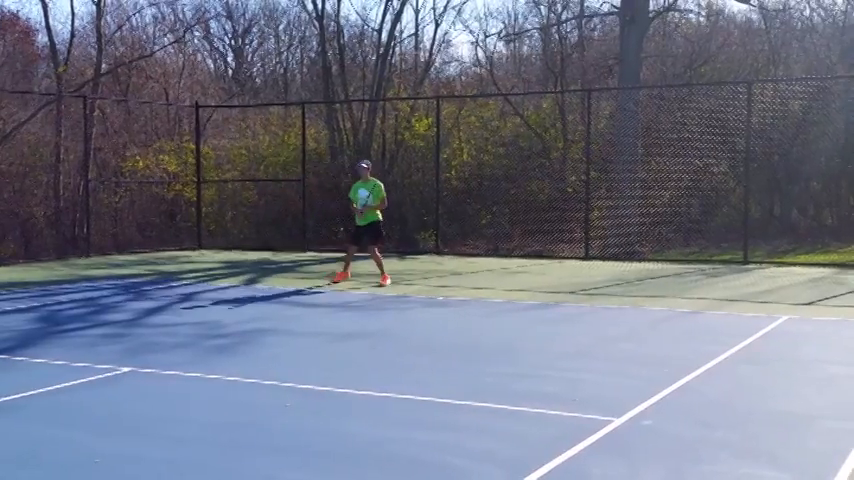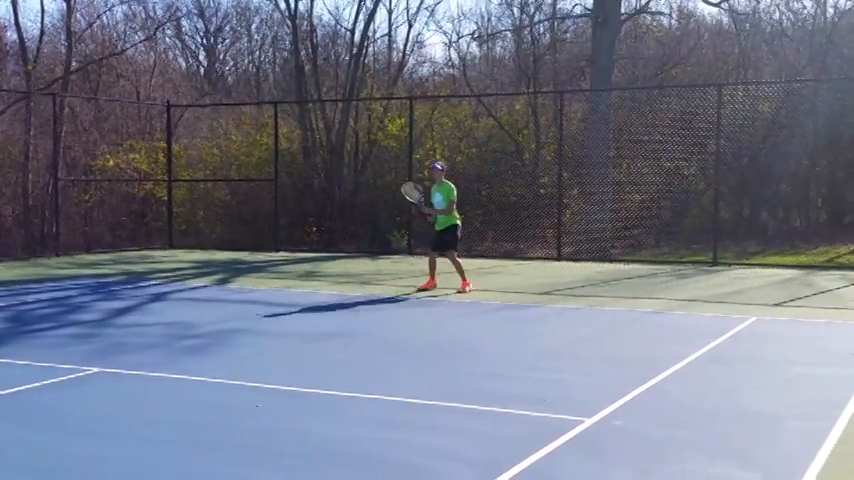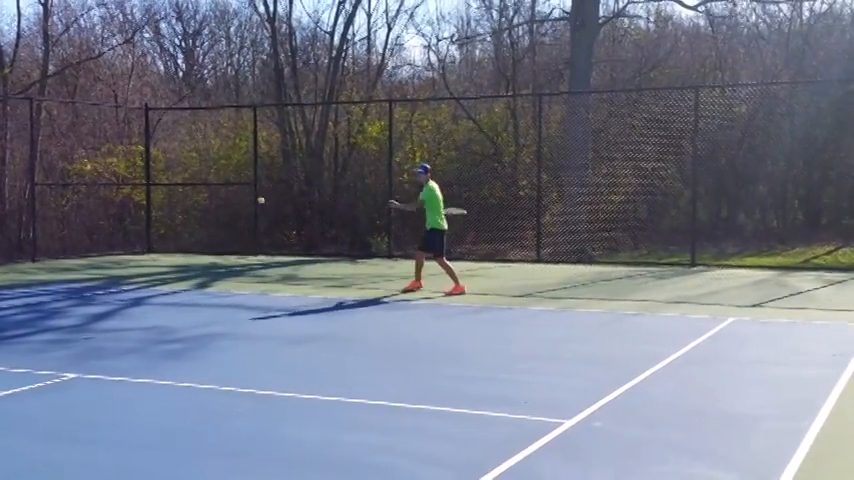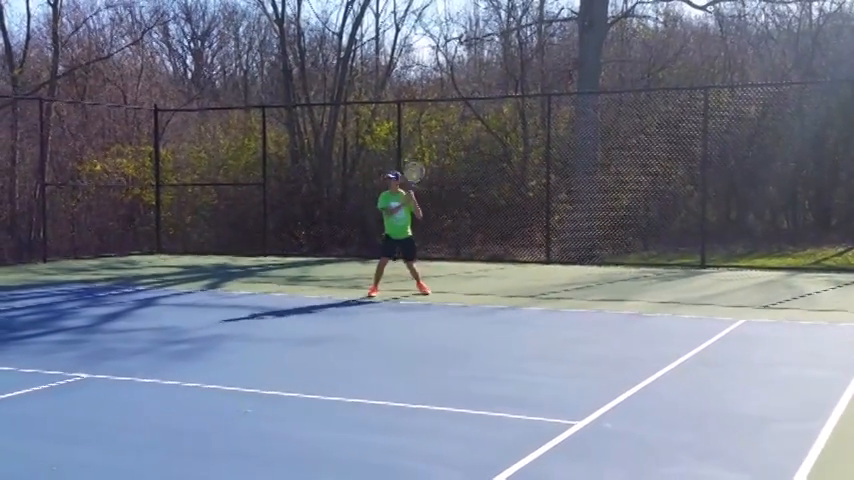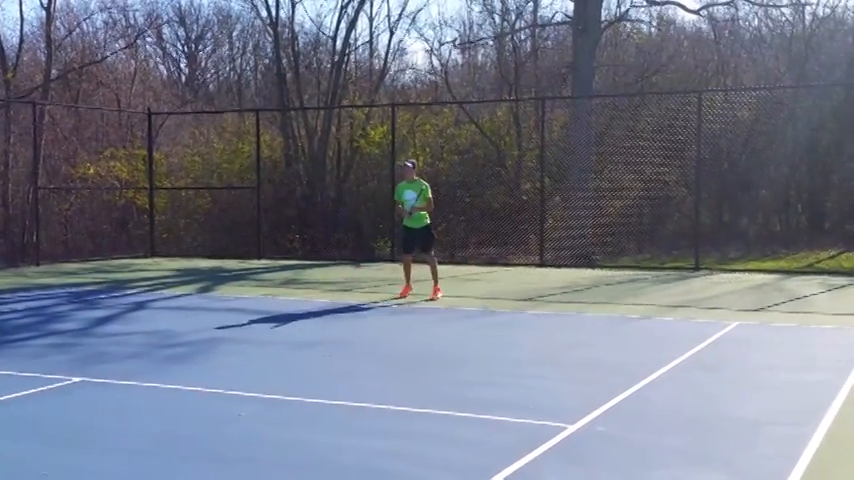
dt=1s
person 1, frame 1
left shoulder: (377, 185)
right shoulder: (356, 186)
left elbow: (384, 204)
right elbow: (353, 203)
left wrist: (369, 208)
right wrist: (356, 211)
left hip: (373, 221)
right hip: (360, 222)
left knee: (373, 250)
right knee: (351, 249)
left ankle: (384, 276)
right ankle: (344, 273)
person 1, frame 2
left shoulder: (450, 188)
right shoulder: (434, 188)
left elbow: (450, 210)
left wrist: (432, 211)
right wrist: (430, 214)
left hip: (452, 225)
right hip: (439, 226)
left knee: (451, 255)
right knee: (432, 254)
left ankle: (465, 282)
right ankle: (432, 281)
person 1, frame 3
left shoulder: (429, 188)
right shoulder: (431, 186)
left elbow: (414, 207)
left wrist: (397, 205)
left hip: (436, 228)
right hip: (432, 227)
left knee: (439, 259)
right knee: (419, 254)
left ankle: (459, 286)
right ankle: (417, 282)
person 1, frame 4
left shoulder: (407, 196)
right shoulder: (384, 196)
left elbow: (419, 216)
right elbow: (388, 213)
left wrist: (414, 201)
right wrist: (402, 204)
left hip: (406, 236)
right hip: (391, 235)
left knee: (410, 264)
right knee: (383, 261)
left ankle: (420, 284)
right ankle: (374, 287)
person 1, frame 5
left shoulder: (423, 186)
right shoulder: (400, 187)
left elbow: (430, 207)
right elbow: (398, 206)
left wrist: (417, 209)
right wrist: (402, 212)
left hip: (423, 225)
right hip: (408, 226)
left knee: (430, 256)
right knee: (406, 257)
left ankle: (436, 288)
right ankle: (408, 286)
